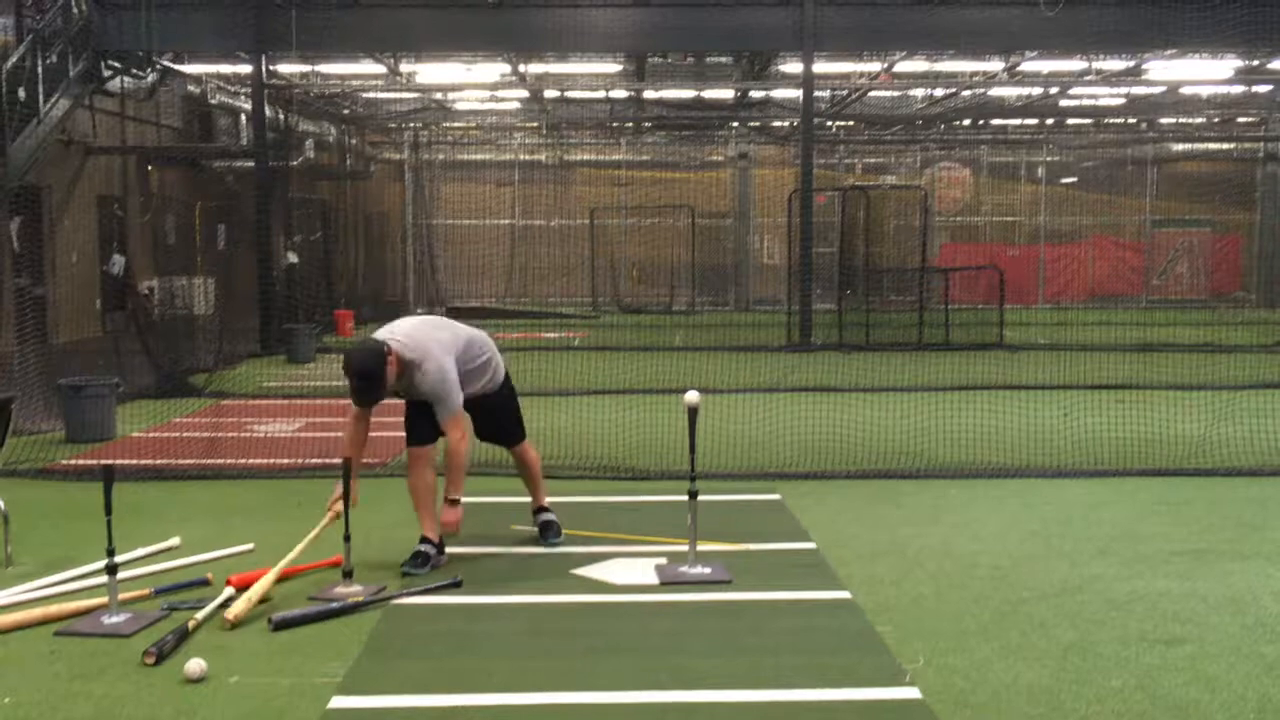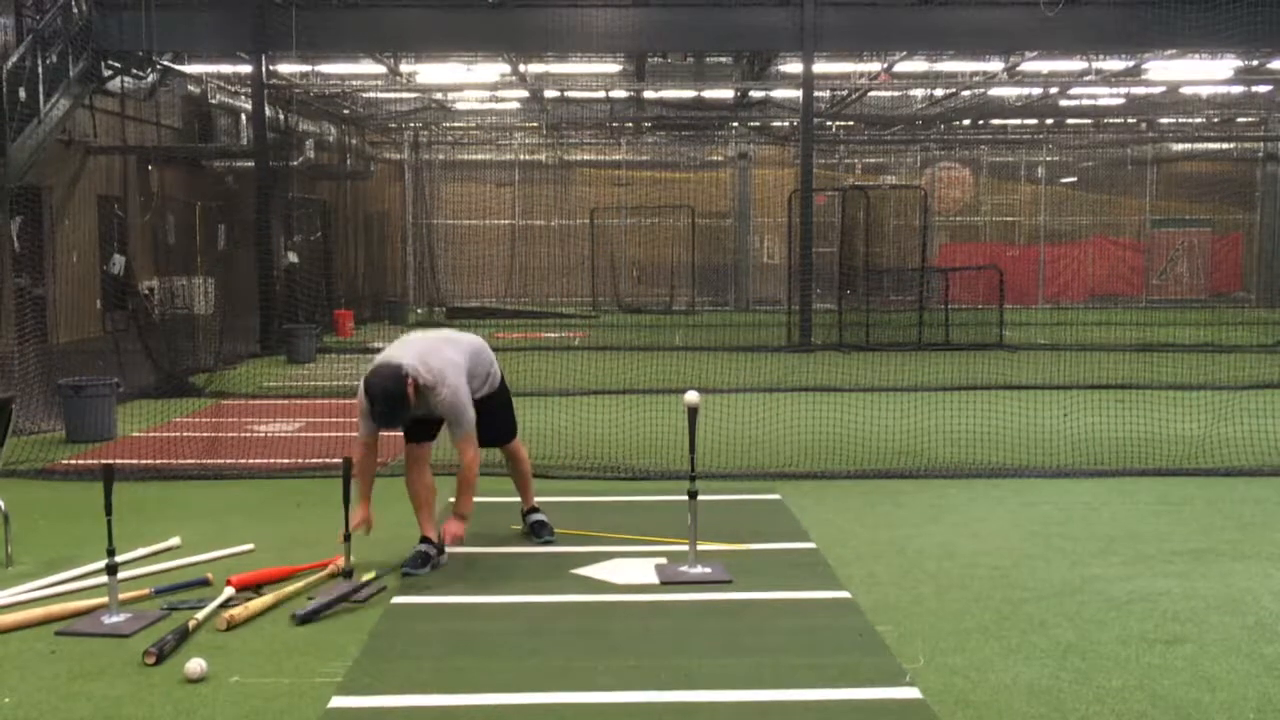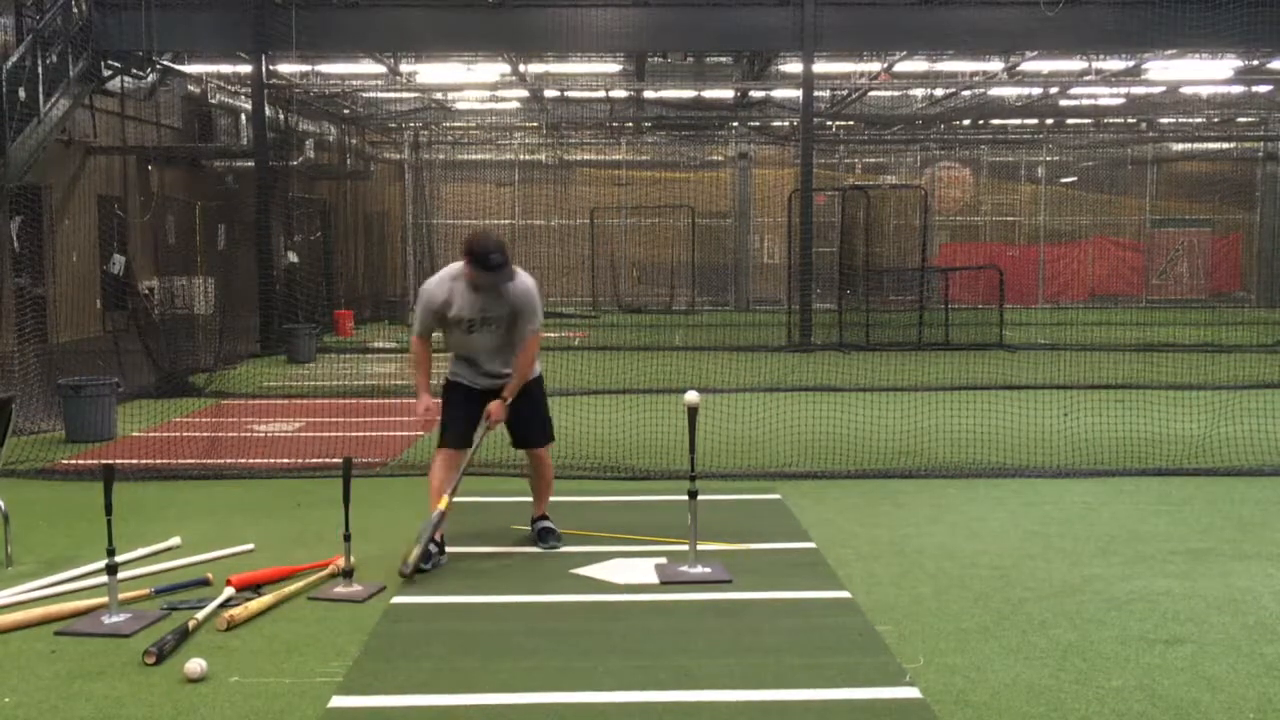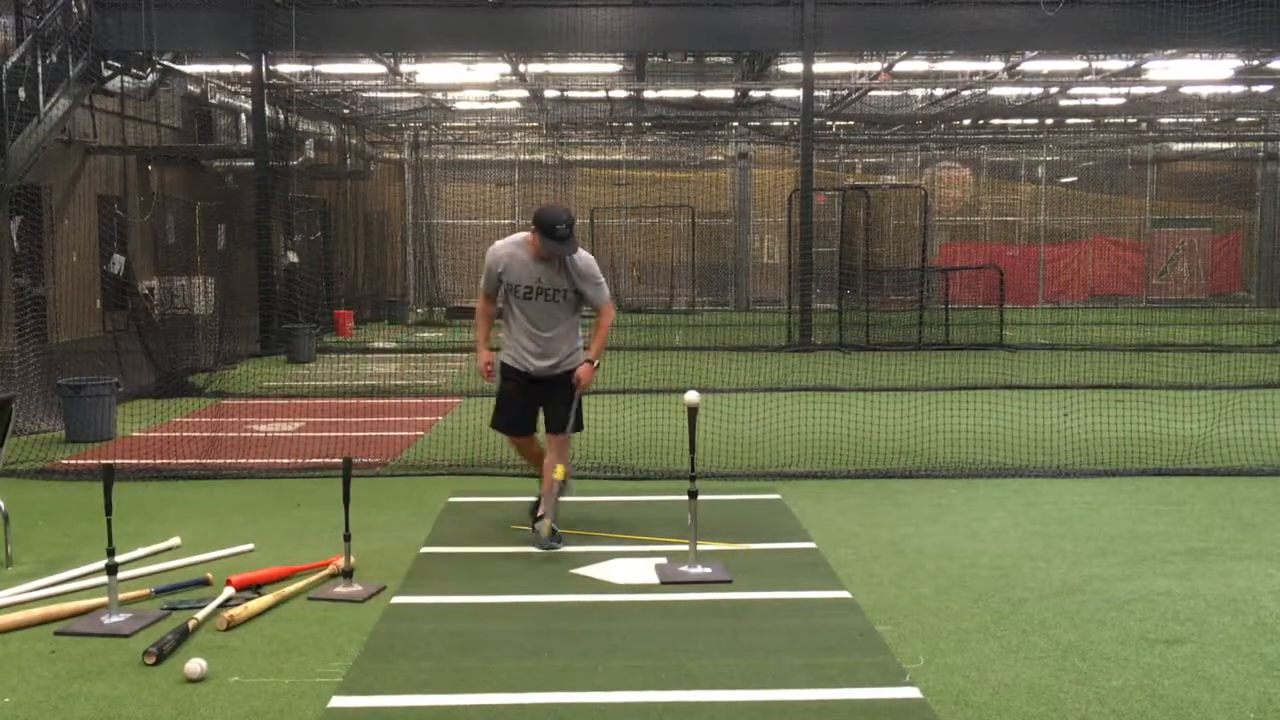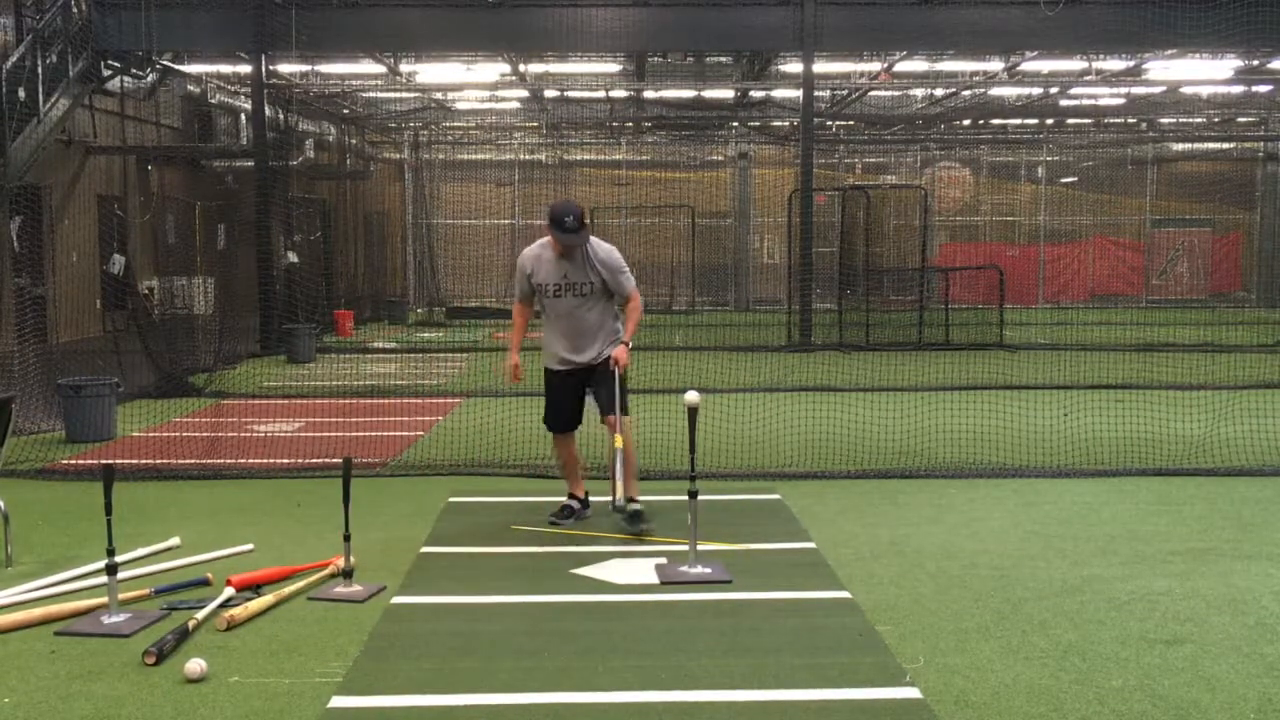
dt=0.5s
person 1, frame 1
left shoulder: (431, 366)
right shoulder: (367, 364)
left elbow: (457, 436)
right elbow: (358, 419)
left wrist: (452, 501)
right wrist: (349, 479)
left hip: (482, 374)
left knee: (517, 444)
right knee: (417, 454)
left ankle: (541, 509)
right ankle: (430, 541)
person 1, frame 2
left shoulder: (447, 389)
right shoulder: (372, 390)
left elbow: (469, 456)
right elbow: (365, 447)
left wrist: (460, 516)
right wrist: (363, 505)
left hip: (479, 375)
right hip: (425, 382)
left knee: (508, 445)
right knee: (415, 454)
left ankle: (530, 510)
right ankle: (430, 542)
person 1, frame 3
left shoulder: (522, 286)
right shoulder: (437, 289)
left elbow: (530, 347)
right elbow: (421, 339)
left wrist: (505, 399)
right wrist: (424, 392)
left hip: (519, 378)
right hip: (465, 378)
left knee: (539, 450)
right knee: (448, 451)
left ankle: (541, 518)
right ankle: (436, 539)
person 1, frame 4
left shoulder: (582, 263)
right shoulder: (500, 254)
left elbow: (606, 312)
right elbow: (487, 299)
left wrist: (591, 360)
right wrist: (483, 348)
left hip: (566, 364)
right hip: (516, 362)
left knee: (558, 438)
right knee: (516, 434)
left ankle: (543, 516)
right ankle: (549, 486)
person 1, frame 5
left shoulder: (605, 255)
right shoulder: (530, 258)
left elbow: (634, 300)
right elbow: (523, 304)
left wrist: (625, 342)
right wrist: (514, 350)
left hip: (605, 354)
right hip: (559, 360)
left knee: (617, 422)
right knee: (561, 432)
left ankle: (632, 500)
right ankle: (576, 497)
